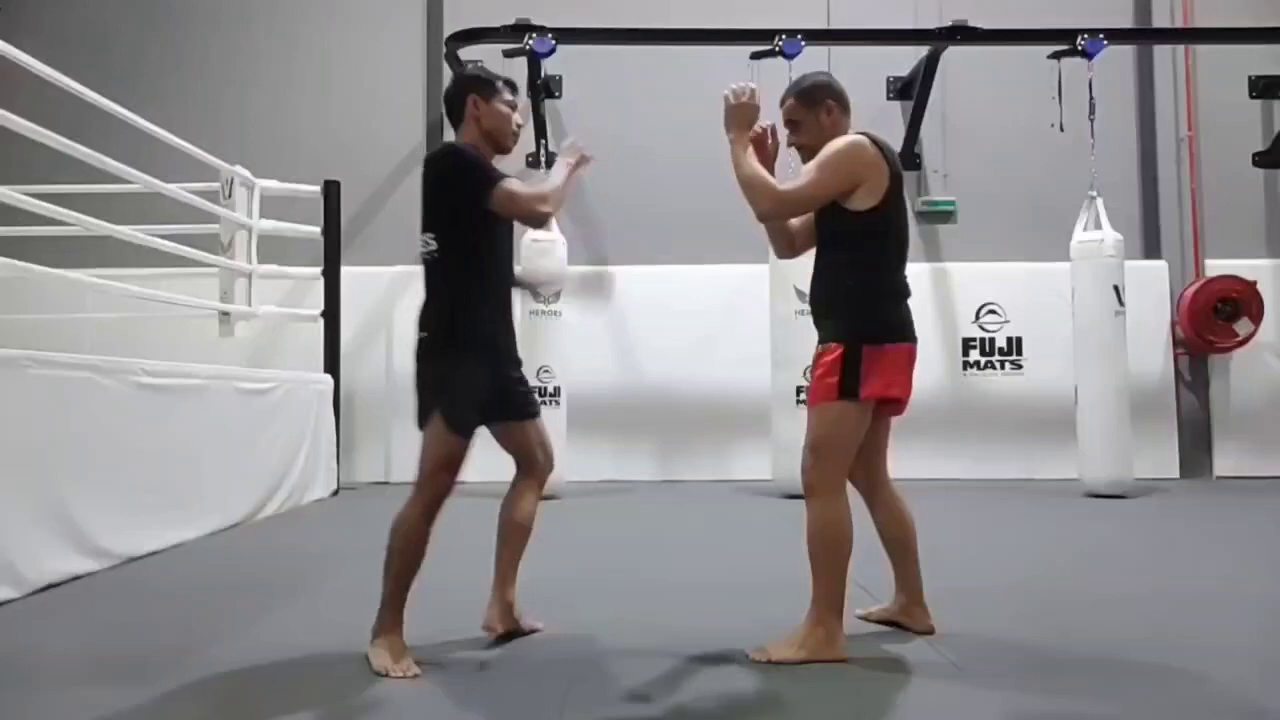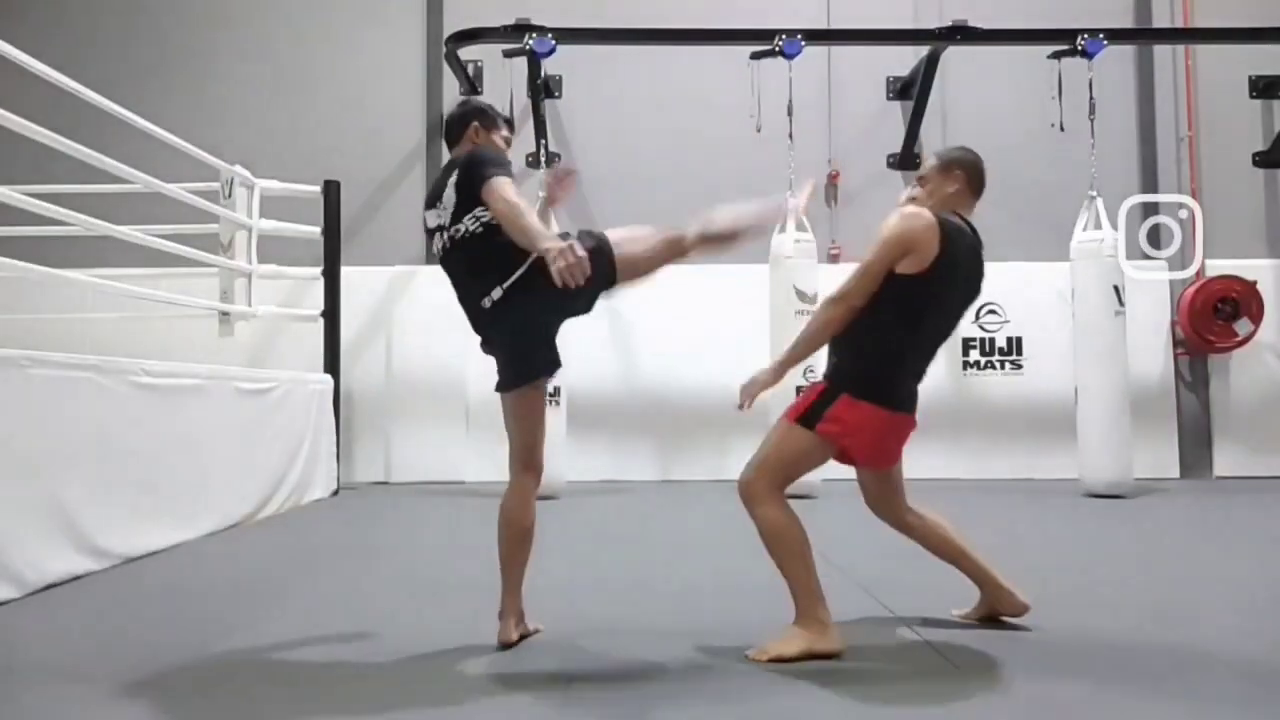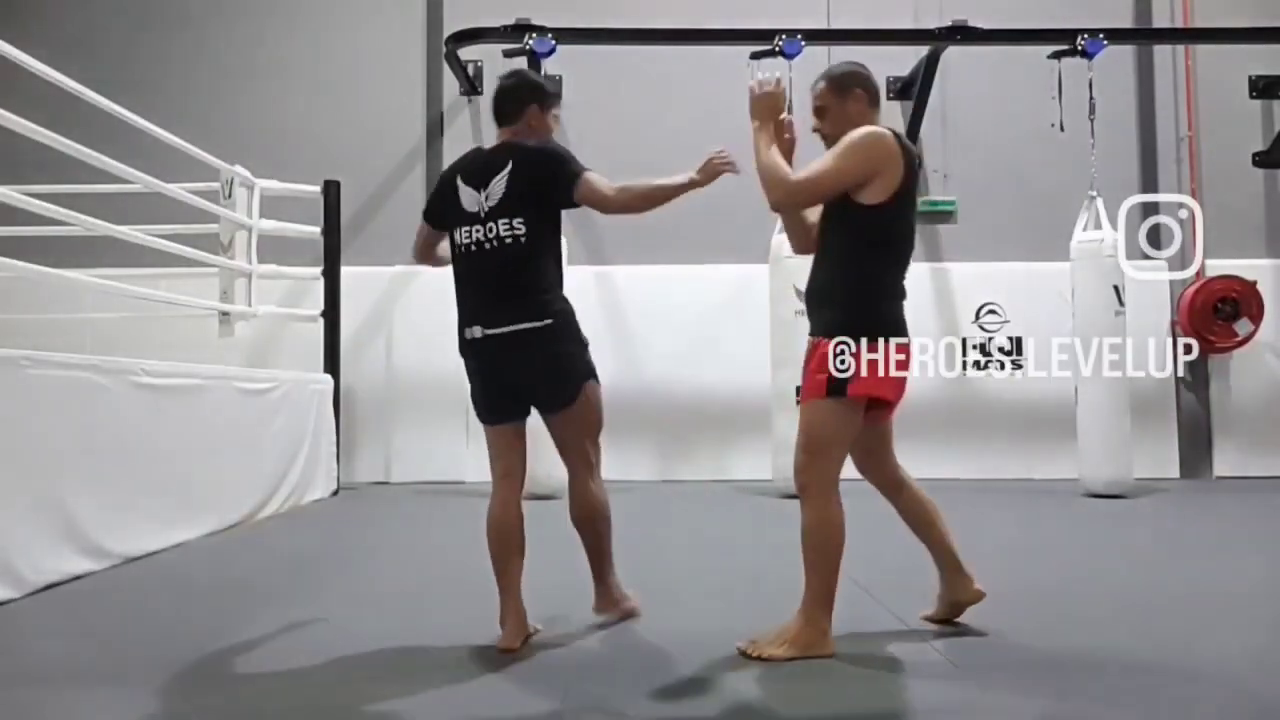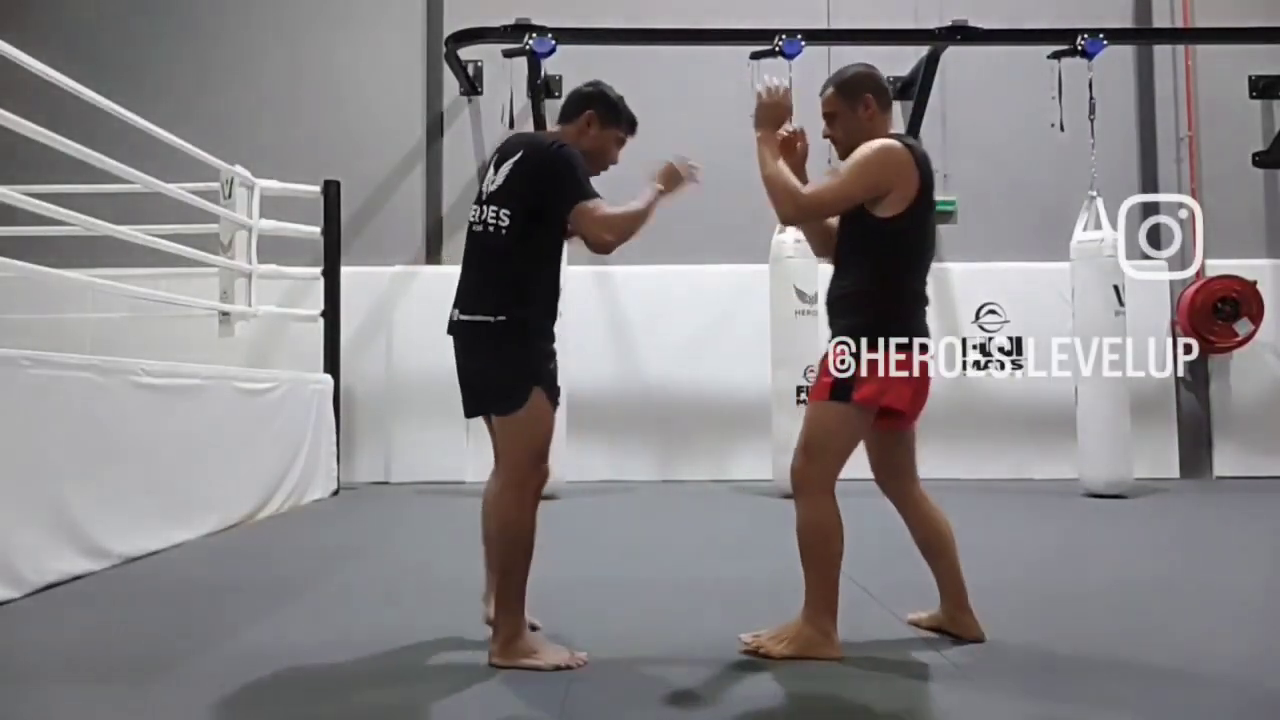
dt=0.5s
person 1, frame 1
left shoulder: (477, 173)
right shoulder: (452, 162)
right elbow: (537, 208)
right wrist: (567, 165)
left hip: (495, 350)
right hip: (454, 352)
left knee: (537, 464)
right knee: (433, 491)
left ankle: (502, 606)
right ankle: (387, 630)
person 1, frame 2
left shoulder: (431, 206)
right shoulder: (482, 163)
right elbow: (505, 206)
left wrist: (539, 209)
right wrist: (549, 247)
left hip: (504, 323)
right hip: (540, 284)
left knee: (524, 471)
right knee: (678, 238)
left ankle: (510, 616)
right ankle: (789, 204)
person 1, frame 3
left shoulder: (456, 175)
right shoulder: (540, 158)
left elbow: (423, 251)
right elbow: (612, 200)
right wrist: (694, 178)
left hip: (481, 342)
right hip: (545, 332)
left knee: (506, 480)
right knee: (585, 467)
left ankle: (512, 620)
right ankle: (607, 591)
person 1, frame 4
left shoulder: (514, 150)
right shoulder: (555, 155)
right elbow: (603, 237)
left wrist: (573, 223)
right wrist: (658, 190)
left hip: (478, 321)
right hip: (512, 330)
left knee: (509, 470)
right knee: (525, 475)
left ankle: (501, 598)
right ankle: (513, 636)
person 2, frame 1
left shoulder: (855, 151)
right shoulder: (845, 173)
left elbow: (773, 203)
right elbow: (788, 243)
left wrist: (738, 138)
right wrist: (764, 165)
left hip: (862, 342)
right hip: (874, 339)
left knee: (822, 478)
right knee: (869, 477)
left ankle: (824, 631)
right ankle: (911, 601)
person 2, frame 2
left shoulder: (915, 222)
right shoulder: (967, 251)
left elbow: (845, 301)
left wrist: (777, 367)
left hip: (854, 389)
right hip: (891, 396)
left knee: (758, 485)
right knee: (894, 509)
left ankle: (814, 626)
right ankle: (998, 592)
person 2, frame 3
left shoulder: (873, 143)
right shoulder: (865, 165)
left elbow: (786, 194)
right elbow: (806, 238)
left wrist: (763, 129)
right wrist: (781, 153)
left hip: (853, 338)
right hip: (869, 338)
left knee: (814, 476)
right knee: (881, 470)
left ankle: (813, 628)
right ankle: (957, 581)
person 2, frame 4
left shoulder: (883, 155)
right shoulder: (889, 163)
left elbow: (793, 210)
right elbow: (829, 243)
left wrist: (767, 142)
right wrist: (793, 165)
left hip: (874, 348)
right hip: (897, 347)
left knee: (810, 476)
right knee: (900, 483)
left ankle: (817, 628)
right ankle: (958, 611)
